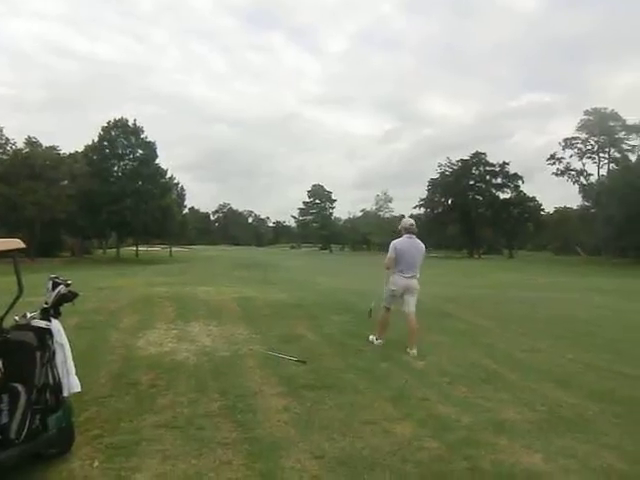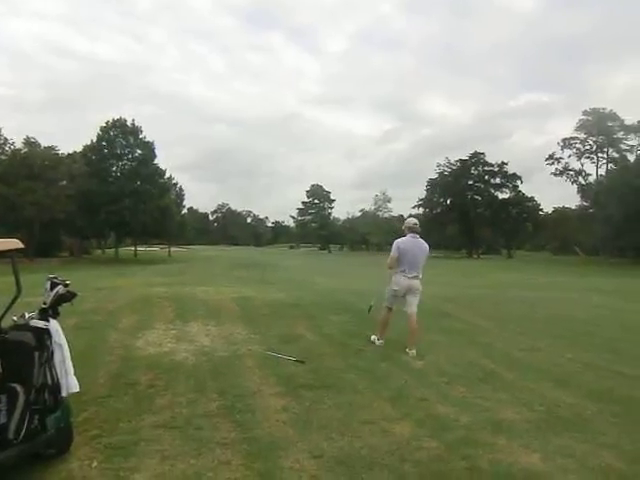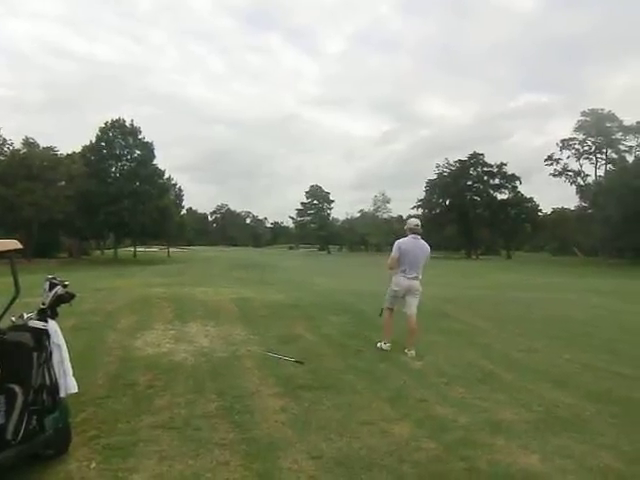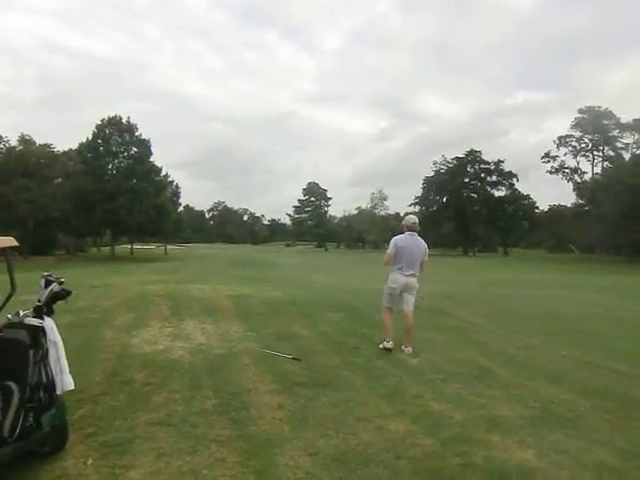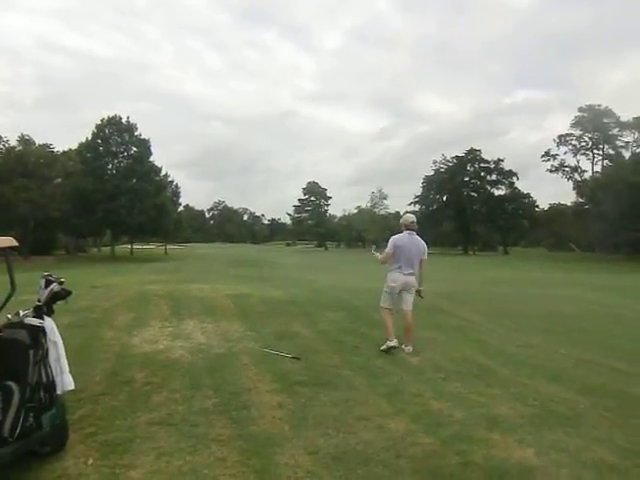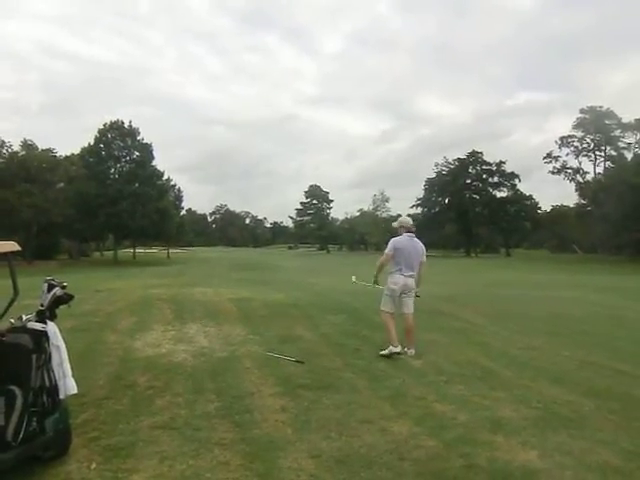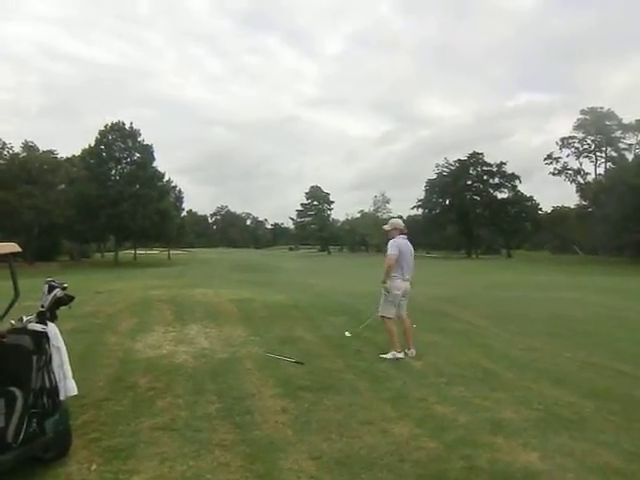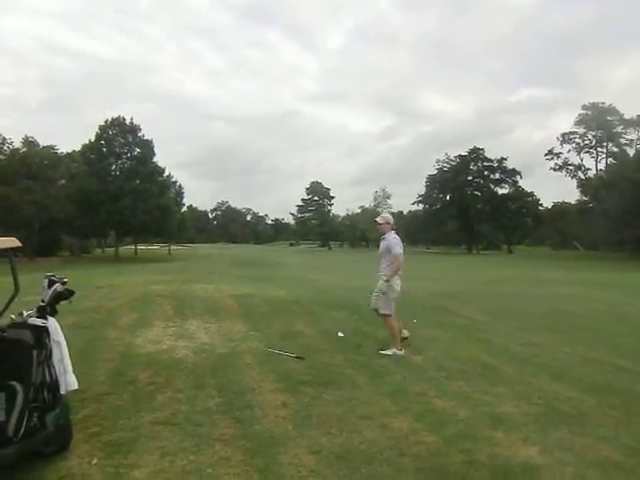
dt=0.2s
person 1, frame 1
left shoulder: (396, 243)
right shoulder: (421, 246)
left elbow: (388, 265)
left wrist: (392, 262)
left hip: (396, 280)
right hip: (413, 282)
left knee: (386, 309)
right knee: (411, 314)
left ankle: (378, 338)
right ankle: (412, 347)
person 1, frame 2
left shoulder: (399, 242)
right shoulder: (425, 246)
left elbow: (390, 265)
left hip: (399, 280)
right hip: (415, 282)
left knee: (388, 308)
right knee: (412, 314)
left ankle: (379, 338)
right ankle: (412, 348)
person 1, frame 3
left shoulder: (400, 243)
right shoulder: (426, 247)
left elbow: (390, 265)
left hip: (399, 280)
right hip: (415, 283)
left knee: (388, 309)
right knee: (412, 315)
left ankle: (386, 342)
right ankle: (410, 349)
person 1, frame 4
left shoulder: (397, 240)
right shoulder: (423, 244)
left elbow: (386, 262)
right elbow: (421, 268)
left wrist: (388, 255)
left hip: (396, 278)
right hip: (412, 280)
left knee: (386, 308)
right knee: (408, 312)
left ankle: (388, 340)
right ankle: (408, 346)
person 1, frame 5
left shoulder: (395, 239)
right shoulder: (422, 243)
left elbow: (383, 260)
right elbow: (421, 268)
left wrist: (378, 255)
right wrist: (420, 286)
left hip: (395, 277)
right hip: (411, 279)
left knee: (386, 308)
right knee: (407, 312)
left ankle: (391, 339)
right ankle: (408, 345)
person 1, frame 6
left shoulder: (395, 241)
right shoulder: (420, 245)
left elbow: (383, 261)
right elbow: (420, 269)
left wrist: (376, 276)
right wrist: (417, 286)
left hip: (395, 280)
right hip: (410, 281)
left knee: (386, 312)
right knee: (408, 315)
left ankle: (395, 345)
right ankle: (410, 347)
person 1, frame 7
left shoulder: (394, 243)
right shoulder: (409, 245)
left elbow: (389, 263)
left wrist: (384, 281)
left hip: (394, 283)
right hip: (405, 284)
left knee: (387, 317)
right knee: (403, 316)
left ankle: (397, 351)
right ankle: (410, 348)
person 1, frame 8
left shoulder: (392, 239)
right shoulder: (385, 239)
left elbow: (399, 262)
left wrist: (387, 280)
left hip: (389, 281)
right hip: (385, 280)
left knee: (386, 314)
right knee: (376, 308)
left ankle: (397, 348)
right ankle: (401, 332)
